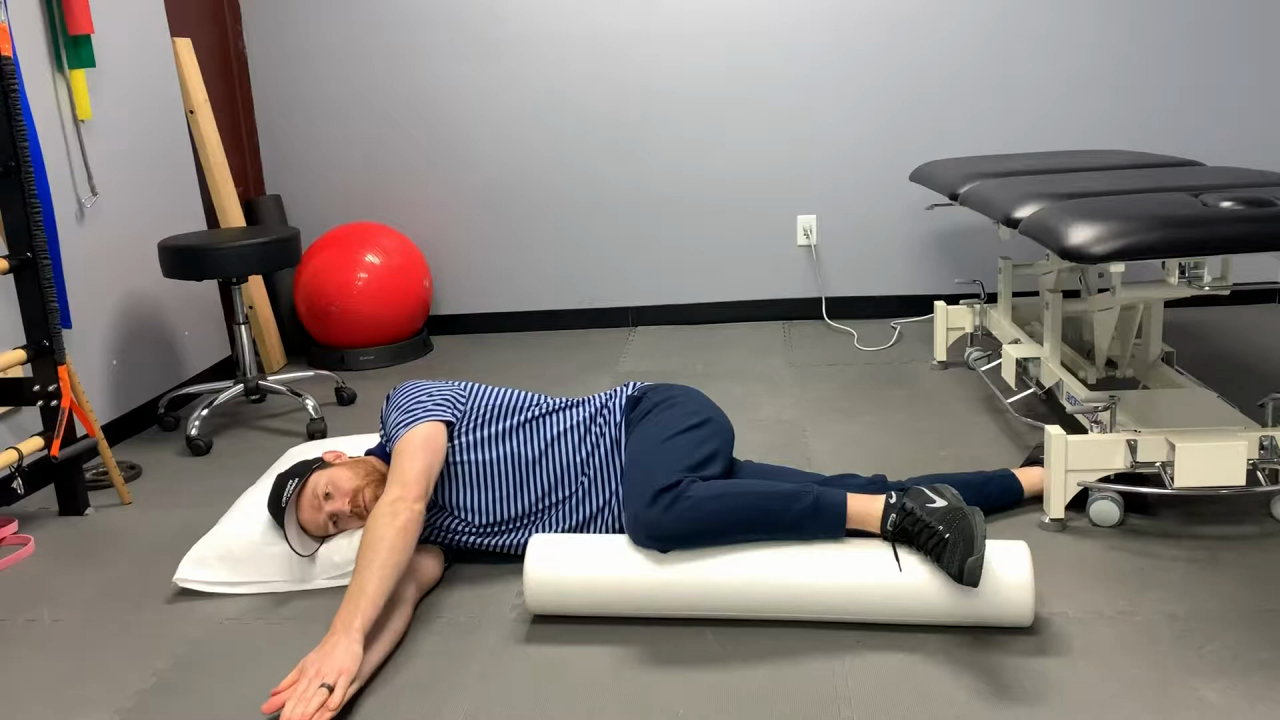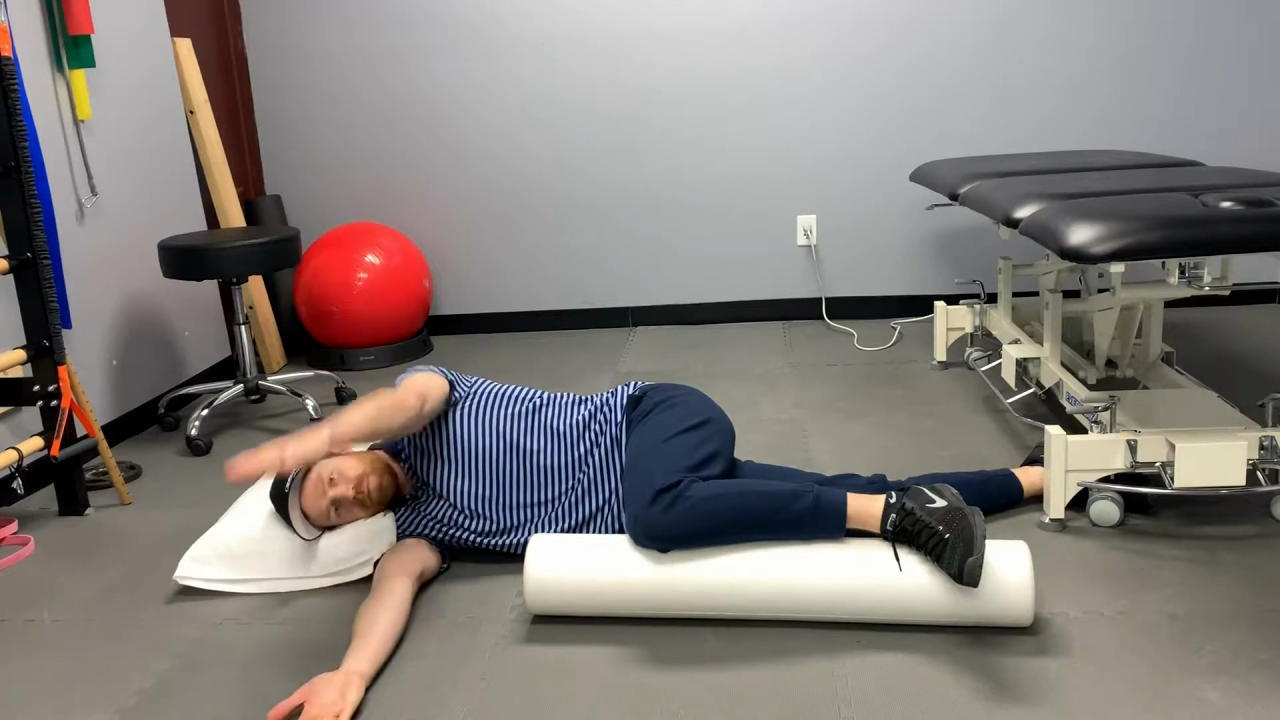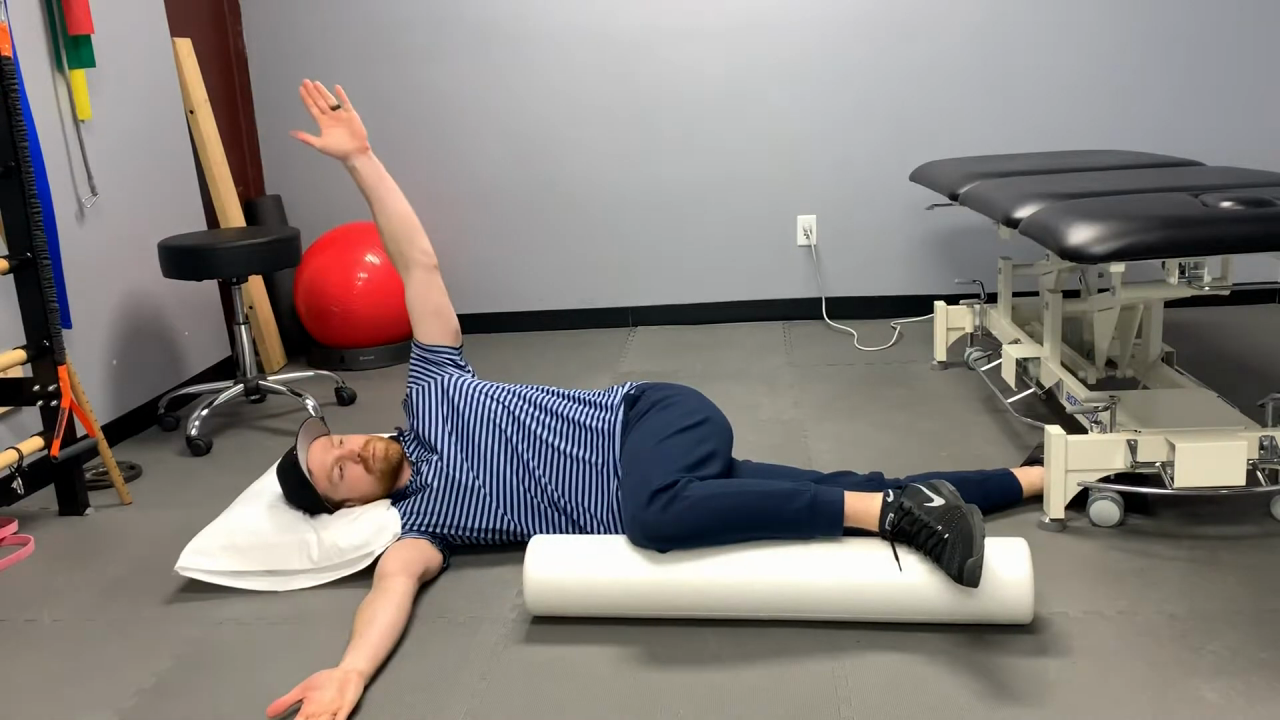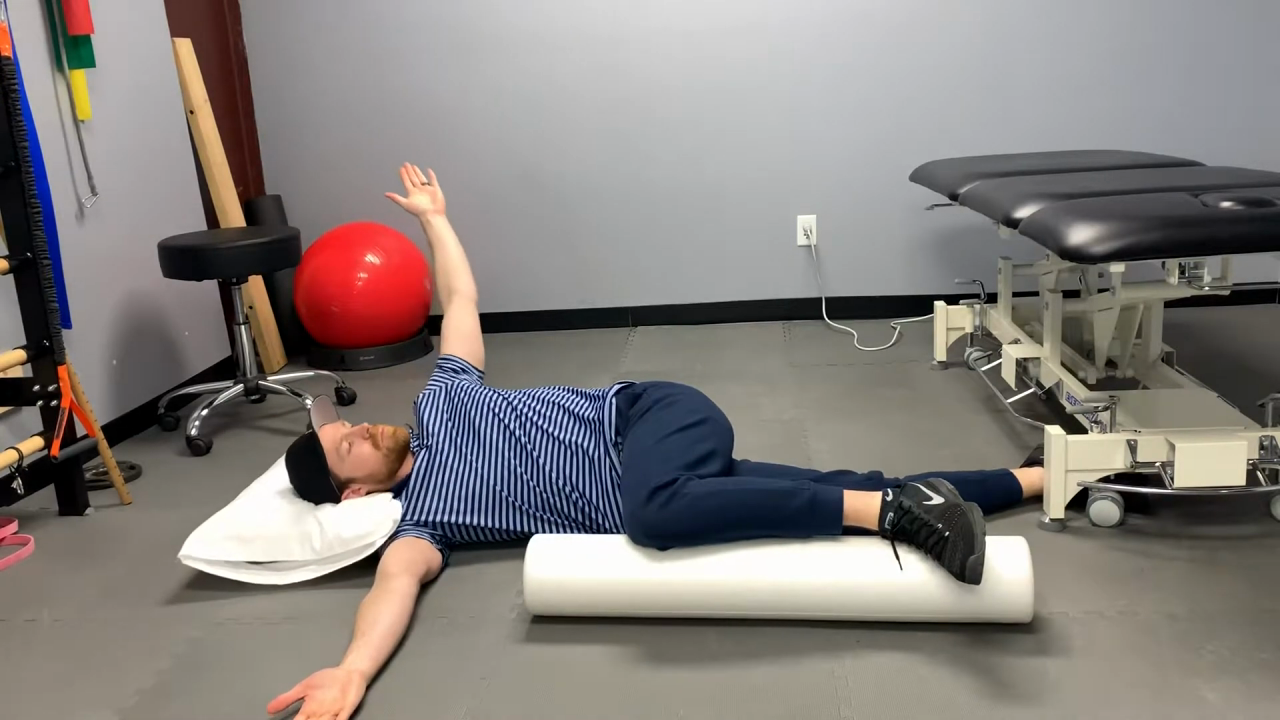
dt=0.7s
person 1, frame 1
left shoulder: (410, 402)
right shoulder: (434, 531)
left elbow: (402, 501)
right elbow: (406, 585)
left wrist: (342, 636)
left hip: (657, 419)
right hip: (657, 496)
left knee: (659, 511)
right knee: (849, 500)
left ankle: (901, 509)
right ankle: (1041, 473)
person 1, frame 2
left shoulder: (421, 413)
right shoulder: (421, 522)
left elbow: (403, 402)
right elbow: (396, 581)
left wrist: (311, 437)
left hip: (652, 419)
right hip: (647, 505)
left knee: (659, 511)
right knee: (844, 500)
left ankle: (896, 509)
right ankle: (1037, 474)
person 1, frame 3
left shoulder: (430, 392)
right shoulder: (421, 518)
left elbow: (419, 266)
right elbow: (394, 582)
left wrist: (361, 159)
left hip: (657, 418)
right hip: (659, 500)
left knee: (659, 512)
right knee: (844, 495)
left ankle: (901, 509)
right ankle: (1040, 478)
person 1, frame 4
left shoulder: (439, 400)
right shoulder: (419, 517)
left elbow: (460, 302)
right elbow: (396, 581)
left wrist: (432, 217)
left hip: (652, 413)
right hip: (644, 497)
left knee: (656, 508)
right knee: (840, 494)
left ankle: (896, 509)
right ankle: (1040, 479)
